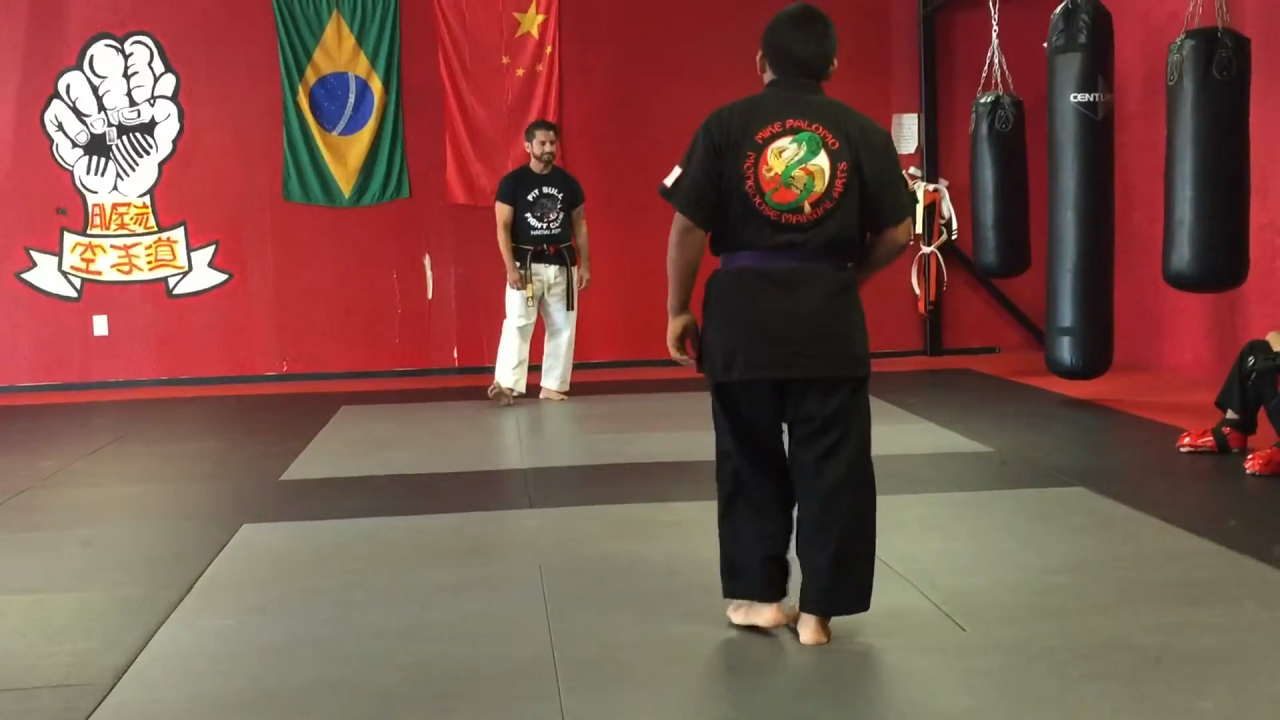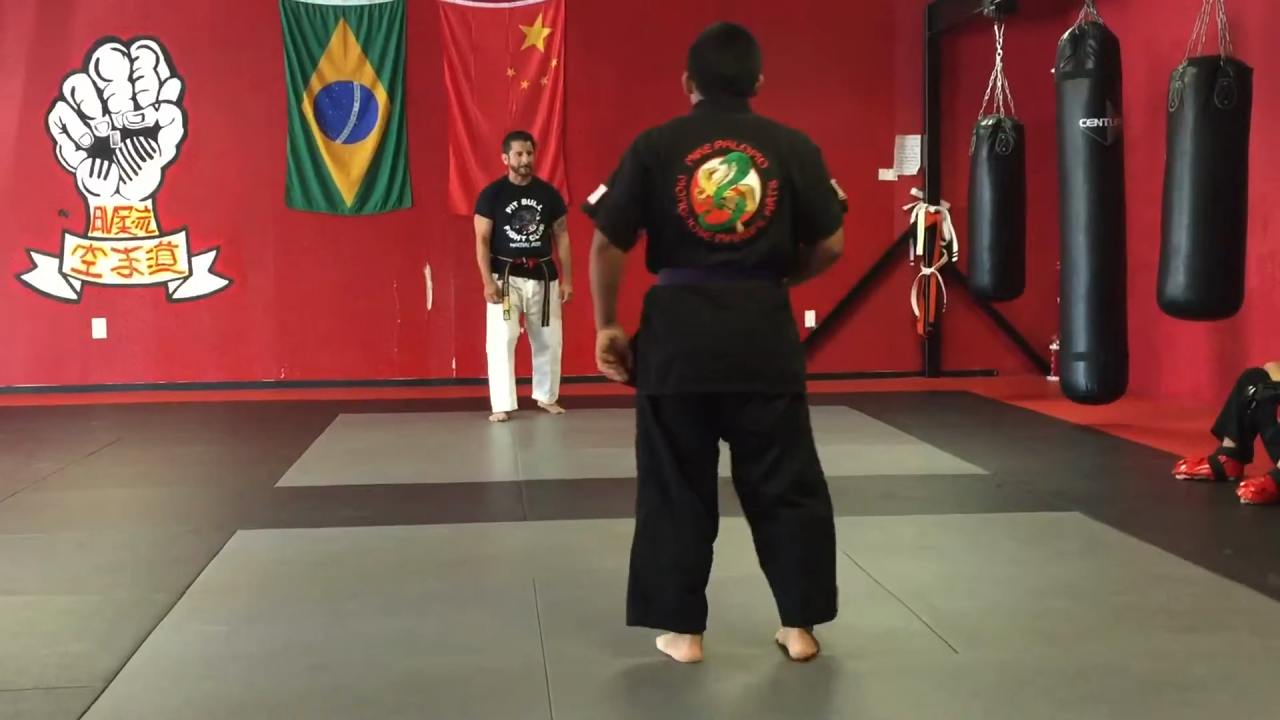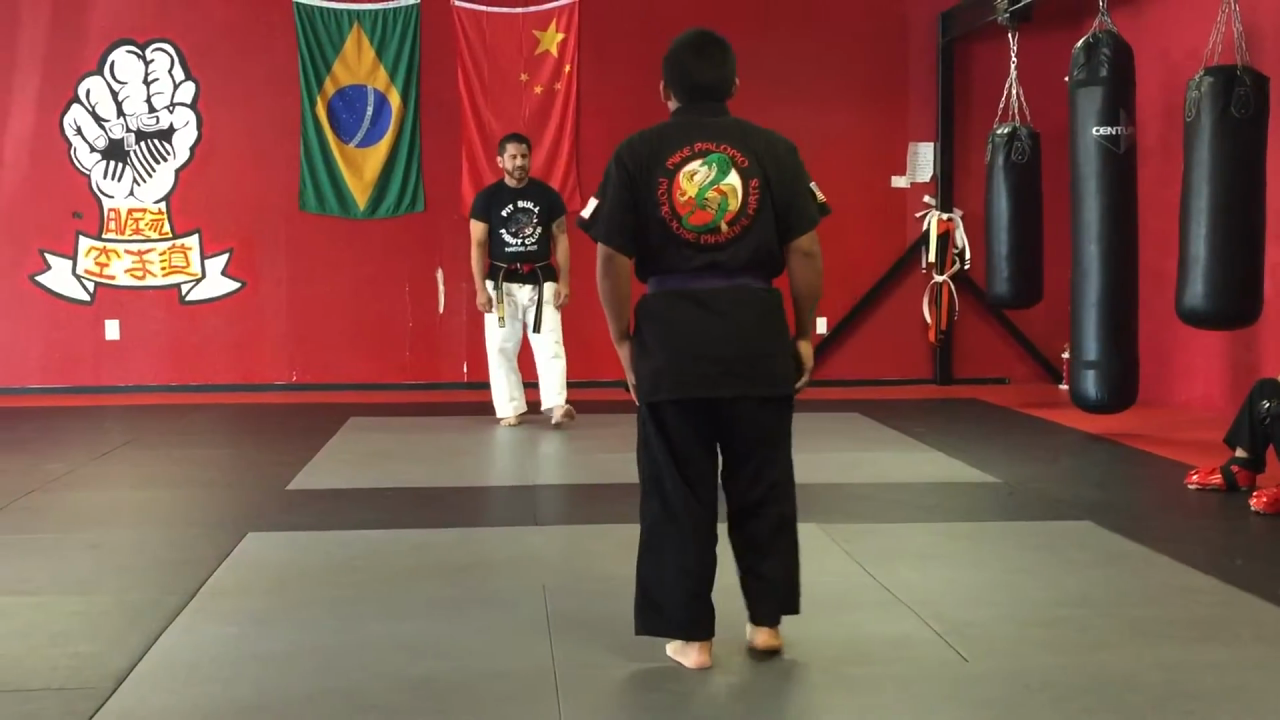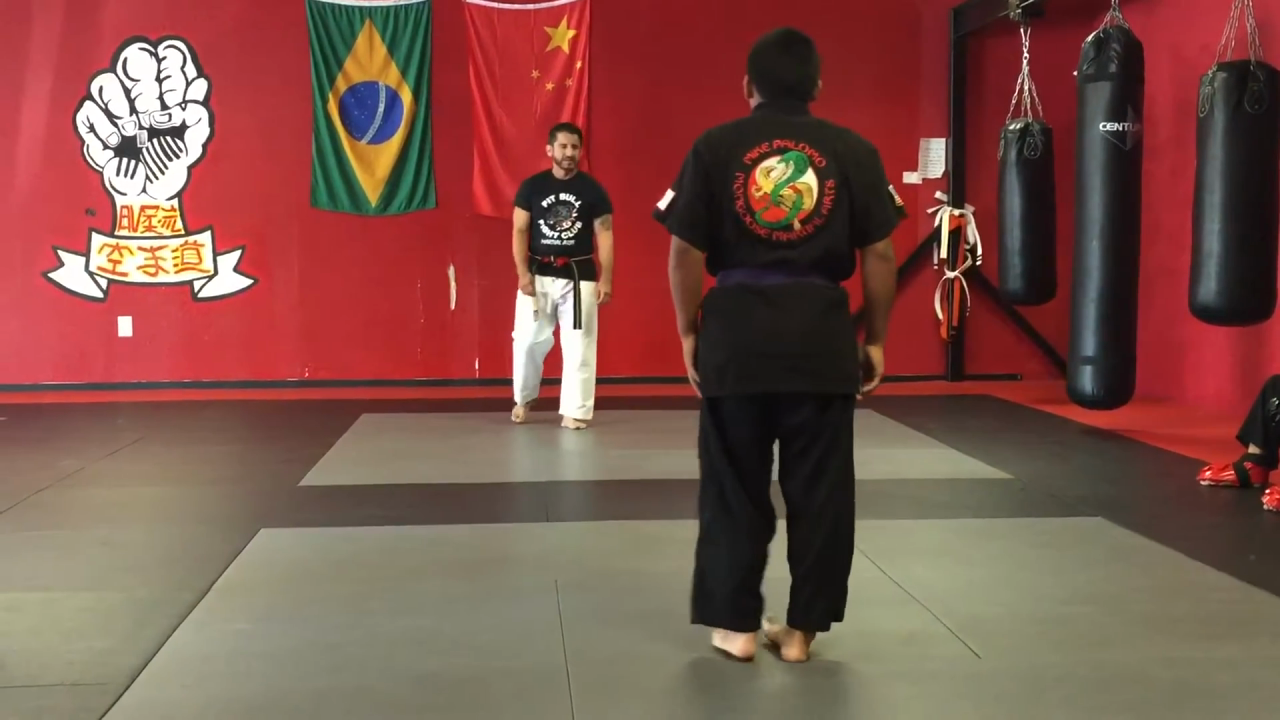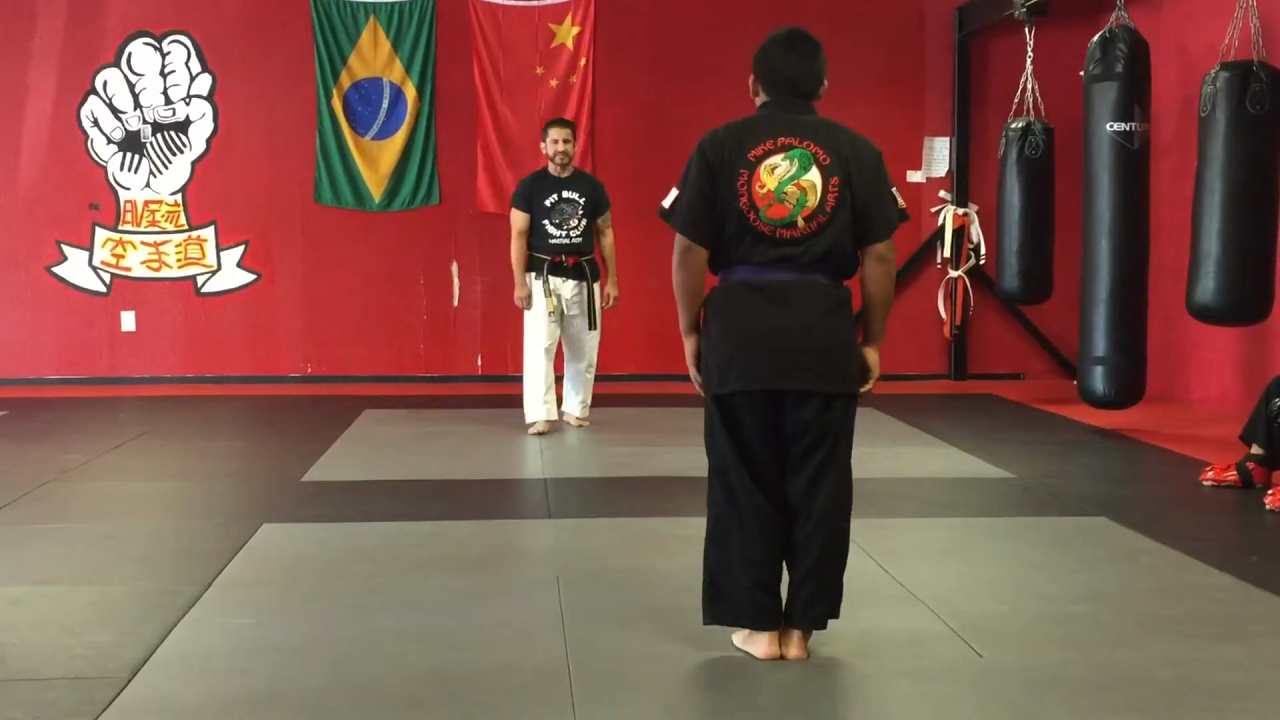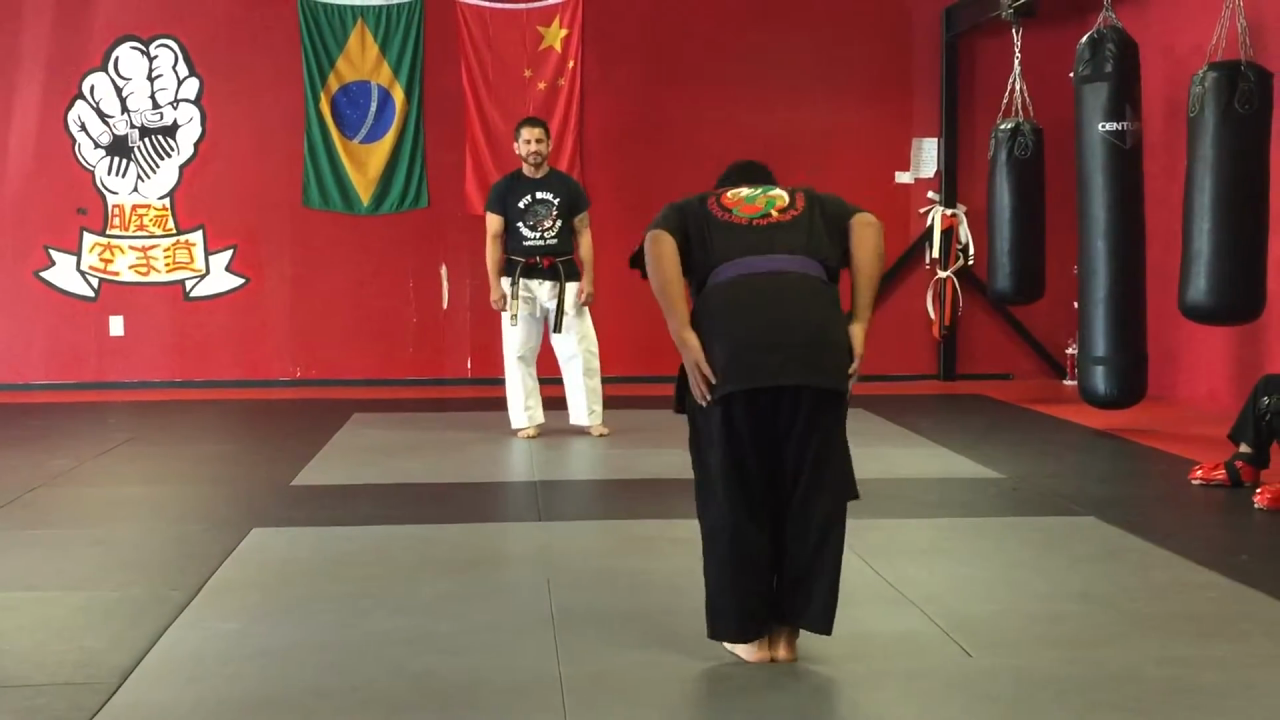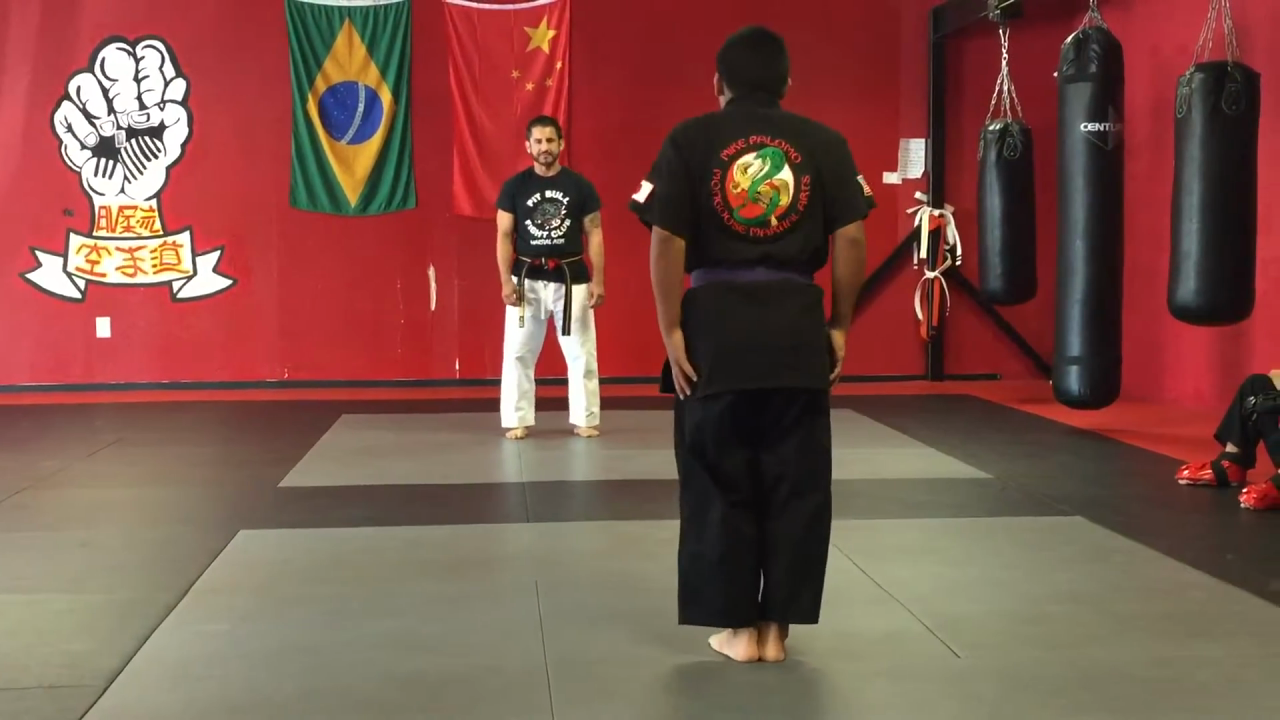
dt=0.7s
person 1, frame 1
left shoulder: (726, 125)
right shoulder: (863, 132)
left elbow: (687, 228)
right elbow: (895, 235)
left wrist: (678, 310)
left hip: (742, 308)
right hip: (829, 314)
left knee: (749, 463)
right knee: (833, 466)
left ankle: (759, 595)
right ankle: (816, 611)
person 1, frame 2
left shoulder: (655, 146)
right shoulder: (794, 147)
left elbow: (608, 243)
right elbow: (829, 246)
left wrist: (605, 324)
left hip: (677, 329)
right hip: (763, 329)
left knee: (676, 488)
right knee: (786, 483)
left ankle: (682, 628)
right ankle: (801, 624)
person 1, frame 3
left shoulder: (637, 153)
right shoulder: (773, 149)
left elbow: (611, 259)
right elbow: (805, 251)
left wrist: (624, 340)
right wrist: (805, 334)
left hip: (671, 335)
right hip: (757, 331)
left knee: (677, 492)
right knee: (763, 485)
left ankle: (690, 634)
right ankle: (766, 620)
person 1, frame 4
left shoulder: (715, 147)
right shoulder: (853, 151)
left elbow: (685, 252)
right elbow: (880, 254)
left wrist: (688, 332)
right wrist: (875, 339)
left hip: (736, 330)
right hip: (821, 333)
left knee: (733, 485)
right knee: (820, 487)
left ankle: (736, 622)
right ankle: (800, 627)
person 1, frame 5
left shoulder: (719, 146)
right shoulder: (856, 150)
left elbow: (688, 250)
right elbow: (880, 255)
left wrist: (689, 333)
right wrist: (873, 340)
left hip: (739, 330)
right hip: (824, 332)
left knee: (743, 484)
right knee: (821, 486)
left ankle: (758, 624)
right ankle: (801, 627)
person 1, frame 6
left shoulder: (688, 210)
right shoulder: (817, 202)
left elbow: (656, 244)
right elbow: (868, 226)
left wrist: (682, 334)
right wrist: (859, 322)
left hip: (729, 327)
right hip: (813, 326)
left knee: (732, 486)
right knee: (813, 485)
left ankle: (747, 630)
right ankle: (787, 627)
person 1, frame 7
left shoulder: (690, 140)
right shoulder: (825, 143)
left elbow: (666, 242)
right elbow: (850, 241)
left wrist: (671, 332)
right wrist: (839, 325)
left hip: (715, 327)
right hip: (797, 330)
left knee: (718, 483)
right knee: (798, 483)
left ankle: (736, 626)
right ankle: (776, 625)
person 2, frame 1
left shoulder: (568, 182)
right shoulder: (513, 182)
left elbow: (580, 225)
right elbow: (503, 227)
left wrist: (584, 265)
right wrist: (511, 267)
left hip: (562, 264)
right hip: (526, 263)
left knee: (562, 327)
right knee: (518, 324)
left ankle: (552, 386)
right ankle: (507, 385)
person 2, frame 2
left shoulder: (549, 194)
right shoulder: (492, 194)
left elbow: (561, 237)
right elbow: (482, 240)
left wrist: (566, 278)
right wrist: (488, 281)
left hip: (543, 276)
right hip: (505, 276)
left knee: (549, 342)
right knee: (501, 341)
left ankle: (546, 397)
right ankle: (502, 406)
person 2, frame 3
left shoulder: (547, 195)
right shoulder: (487, 198)
left elbow: (561, 238)
right elbow: (478, 245)
left wrist: (563, 280)
right wrist: (481, 288)
left hip: (541, 280)
right hip: (501, 283)
left knee: (549, 345)
right knee: (501, 348)
left ankle: (556, 406)
right ankle: (509, 409)
person 2, frame 4
left shoulder: (593, 190)
right shoulder: (531, 187)
left elbow: (604, 235)
right elbow: (520, 231)
left wrist: (605, 278)
right wrist: (523, 272)
left hip: (579, 276)
right hip: (538, 274)
left knee: (580, 346)
right knee: (529, 342)
left ankle: (574, 412)
right ankle: (523, 399)
person 2, frame 5
left shoulder: (592, 186)
right shoulder: (529, 186)
left elbow: (605, 234)
right elbow: (518, 235)
left wrist: (611, 280)
right wrist: (520, 282)
left hip: (584, 276)
right hip: (542, 275)
left knee: (583, 350)
right knee: (539, 346)
left ankle: (575, 409)
right ankle: (540, 416)
person 2, frame 6
left shoulder: (568, 186)
right shoulder: (503, 188)
left elbow: (583, 233)
right elbow: (494, 238)
left wrist: (588, 278)
right wrist: (495, 284)
left hip: (563, 277)
right hip: (520, 279)
left knee: (580, 350)
right knee: (519, 353)
left ankle: (590, 418)
right ankle: (527, 420)
person 2, frame 7
left shoulder: (580, 186)
right shoulder: (514, 186)
left elbow: (594, 234)
right elbow: (504, 235)
left wrist: (597, 279)
right wrist: (506, 279)
left hip: (571, 279)
right hip: (527, 278)
left knee: (581, 352)
right knee: (518, 352)
left ankle: (584, 419)
right ankle: (518, 420)
